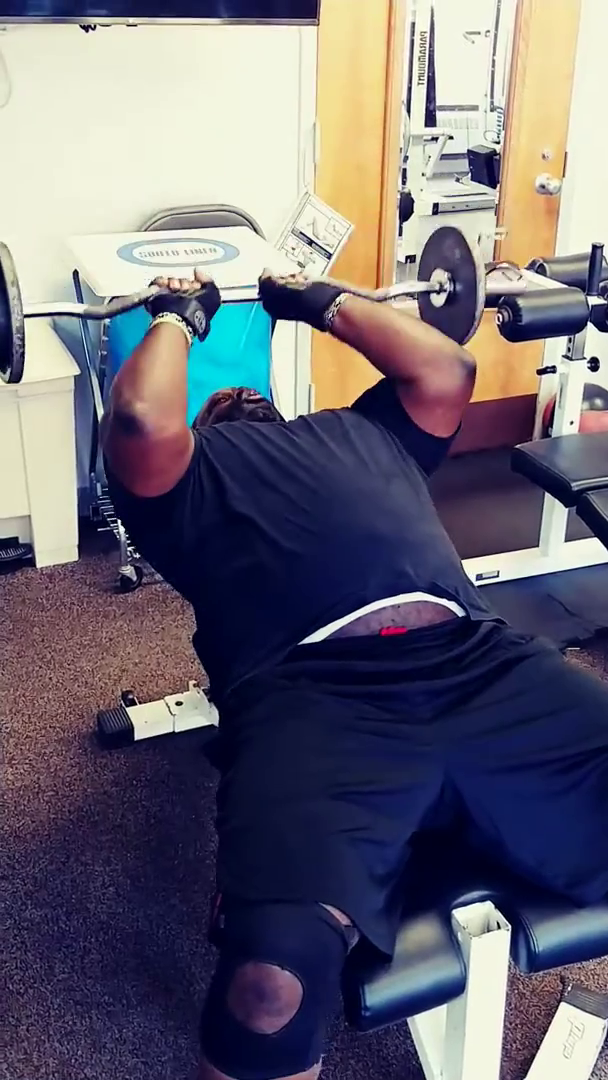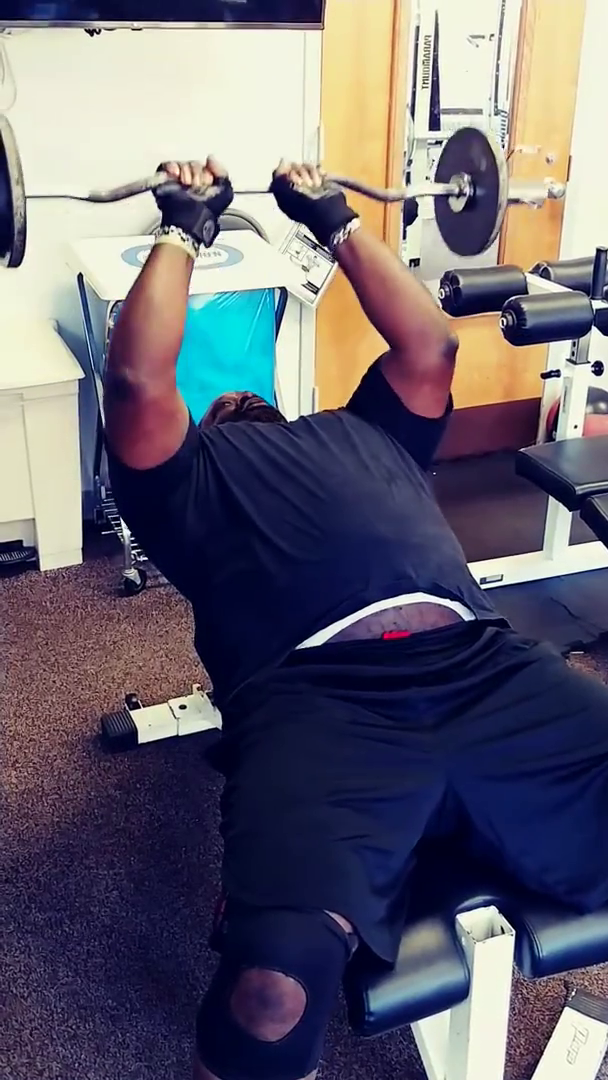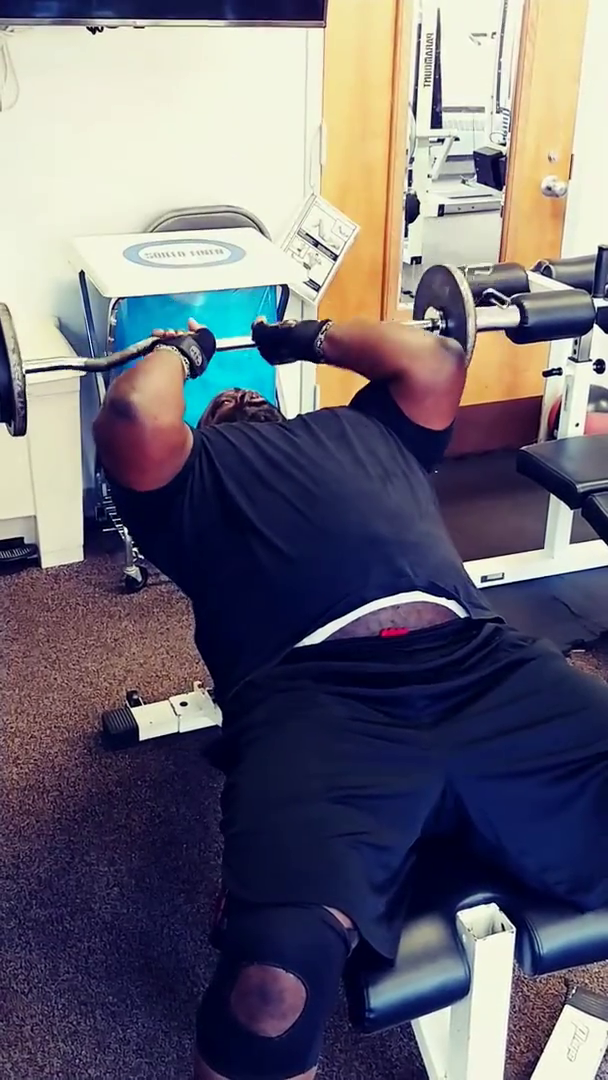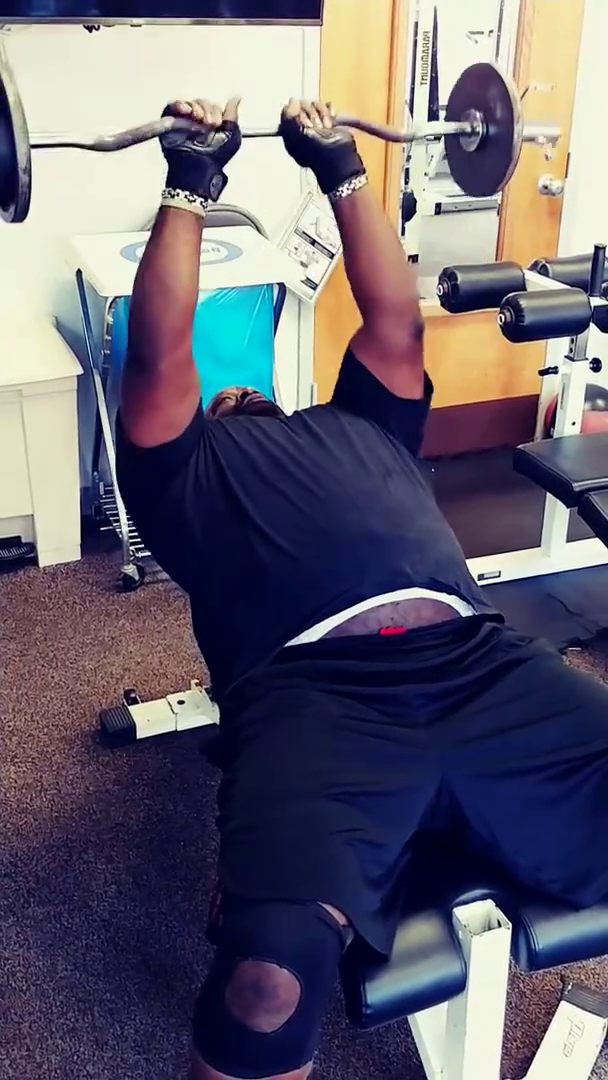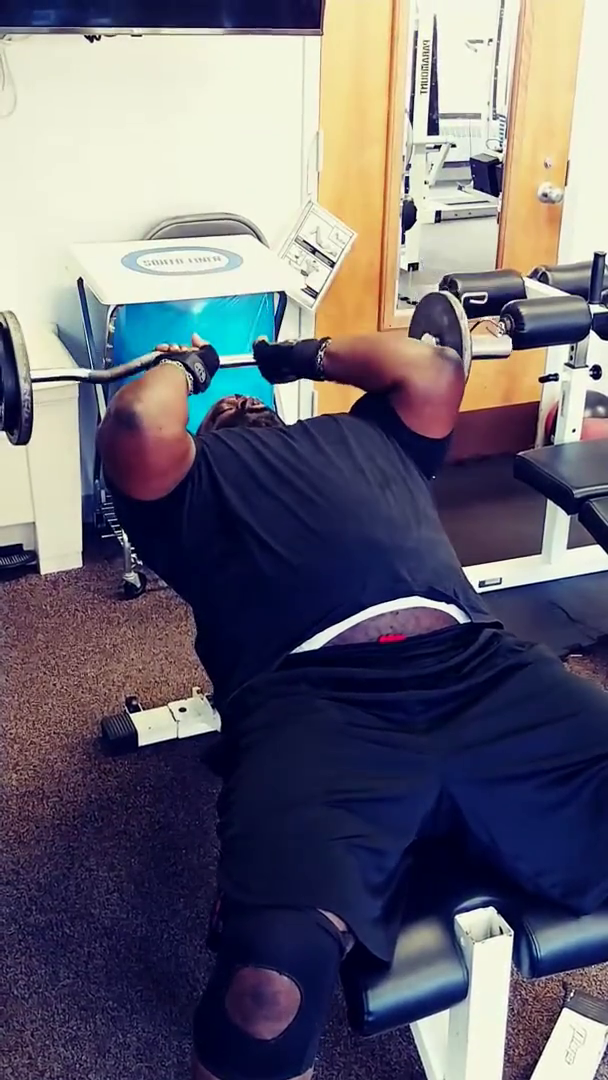
dt=1s
person 1, frame 1
left shoulder: (360, 429)
right shoulder: (192, 470)
left elbow: (446, 373)
right elbow: (140, 424)
left wrist: (327, 302)
right wrist: (178, 320)
left hip: (479, 661)
right hip: (313, 695)
right knee: (273, 972)
person 1, frame 2
left shoulder: (363, 434)
right shoulder: (192, 479)
left elbow: (427, 345)
right elbow: (139, 381)
left wrist: (336, 222)
right wrist: (181, 232)
left hip: (484, 667)
right hip: (316, 698)
right knee: (274, 984)
person 1, frame 3
left shoulder: (361, 428)
right shoulder: (195, 471)
left elbow: (436, 361)
right elbow: (132, 421)
left wrist: (316, 339)
right wrist: (176, 356)
left hip: (480, 661)
right hip: (315, 694)
right knee: (272, 982)
person 1, frame 4
left shoulder: (360, 429)
right shoulder: (190, 472)
left elbow: (393, 322)
right elbow: (158, 353)
left wrist: (341, 171)
right wrist: (190, 187)
left hip: (479, 662)
right hip: (312, 694)
right knee: (269, 974)
person 1, frame 5
left shoulder: (361, 436)
right shoulder: (196, 475)
left elbow: (435, 369)
right elbow: (137, 429)
left wrist: (317, 356)
right wrist: (182, 368)
left hip: (476, 664)
right hip: (313, 698)
right knee: (269, 977)
